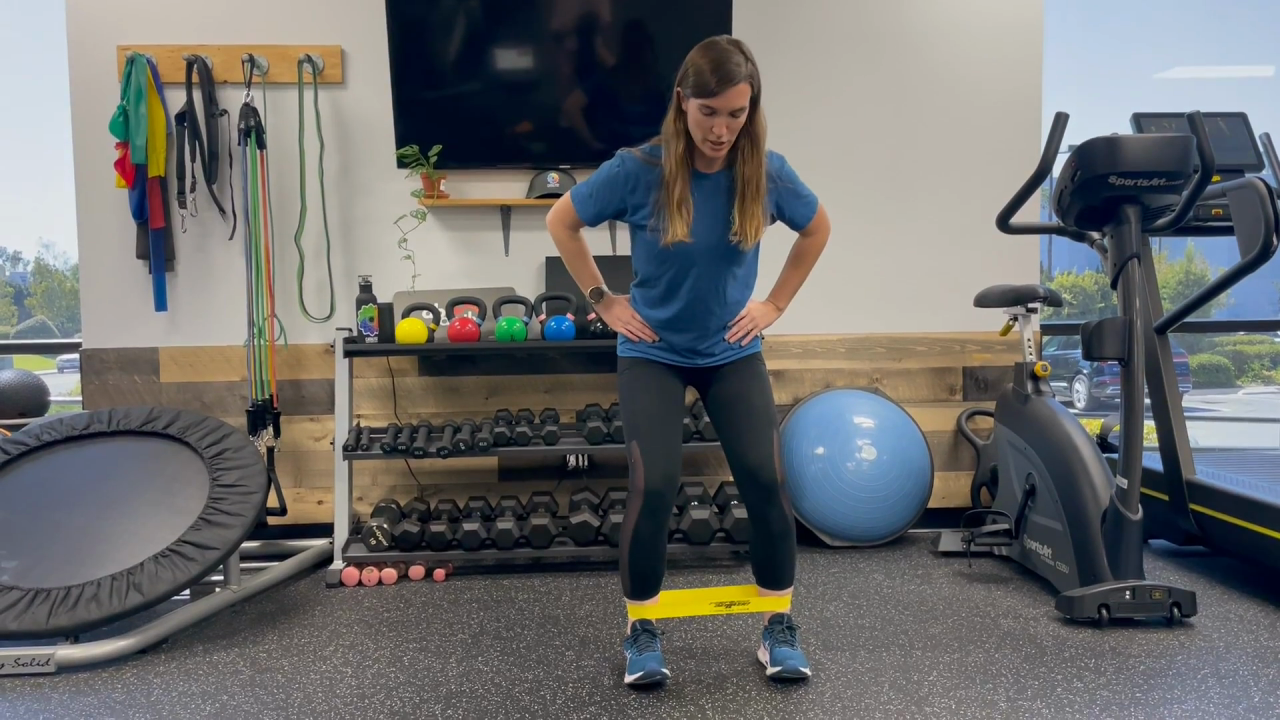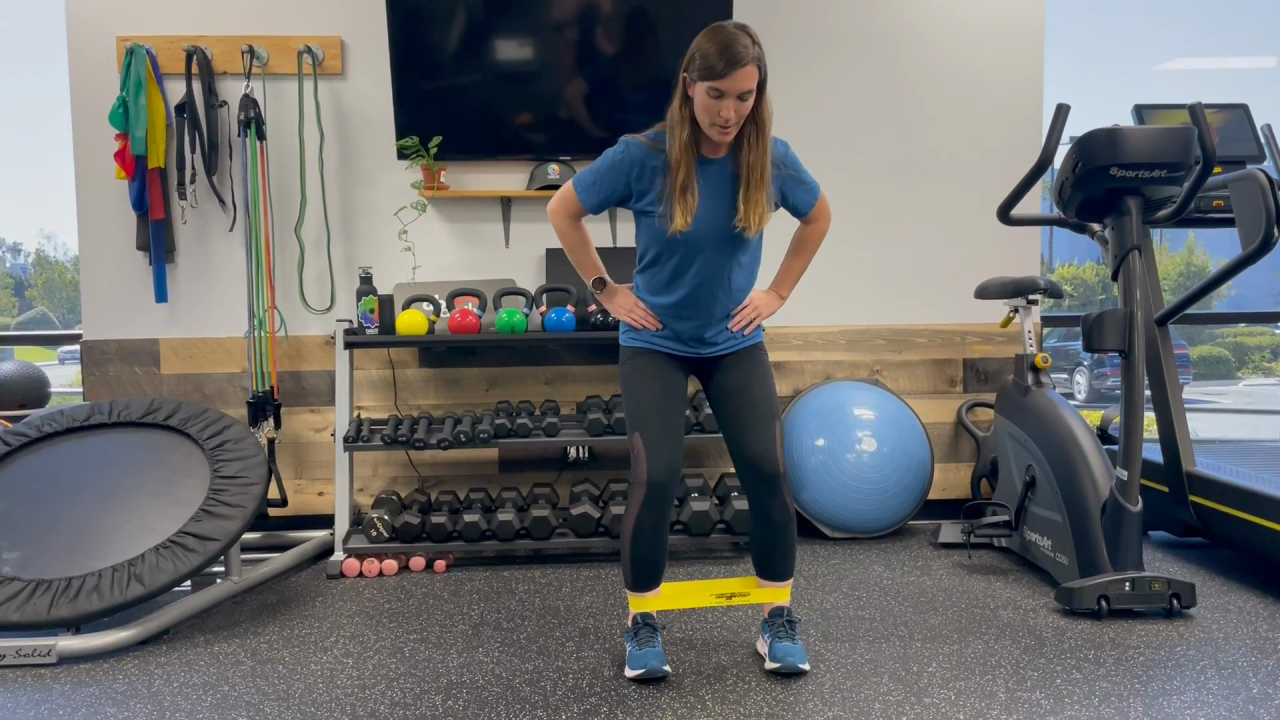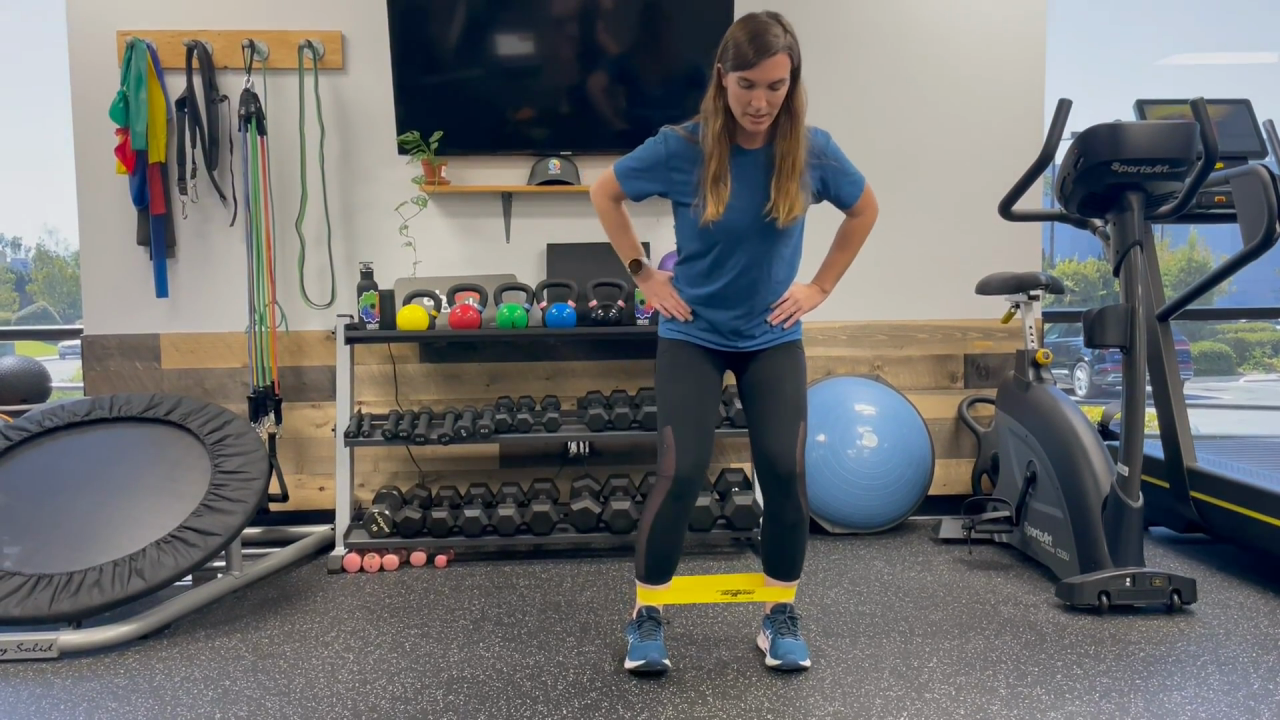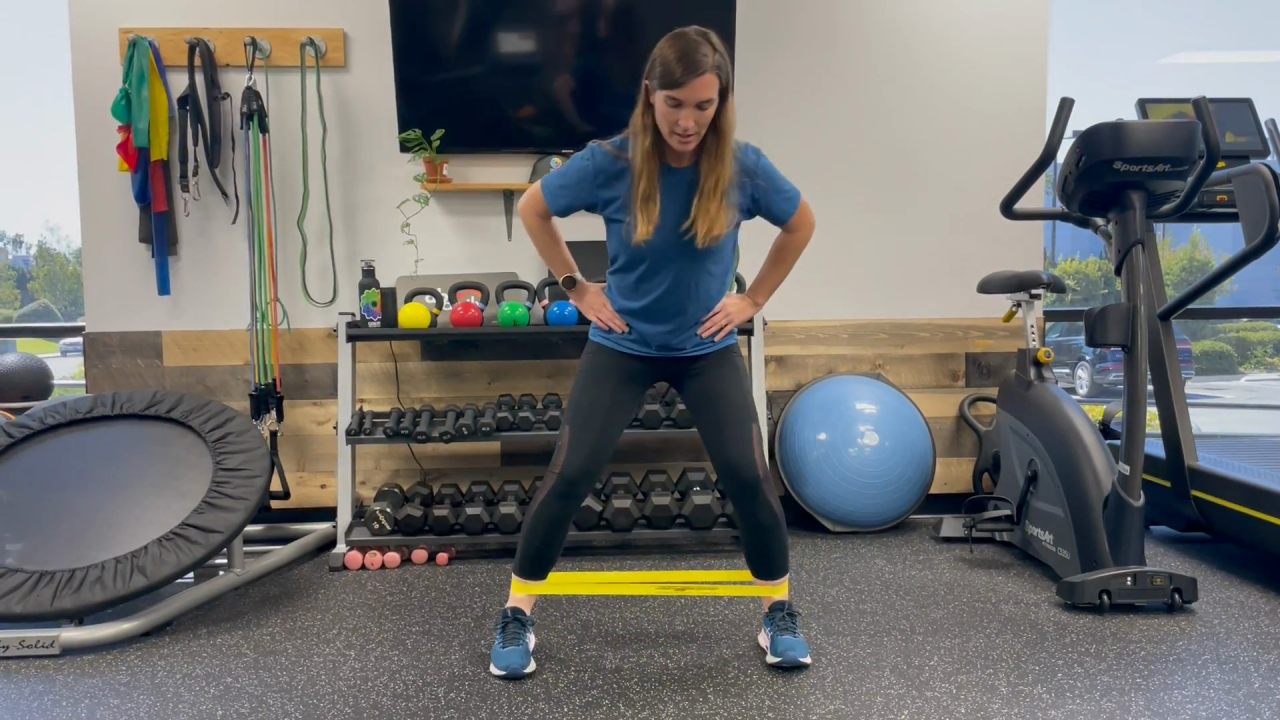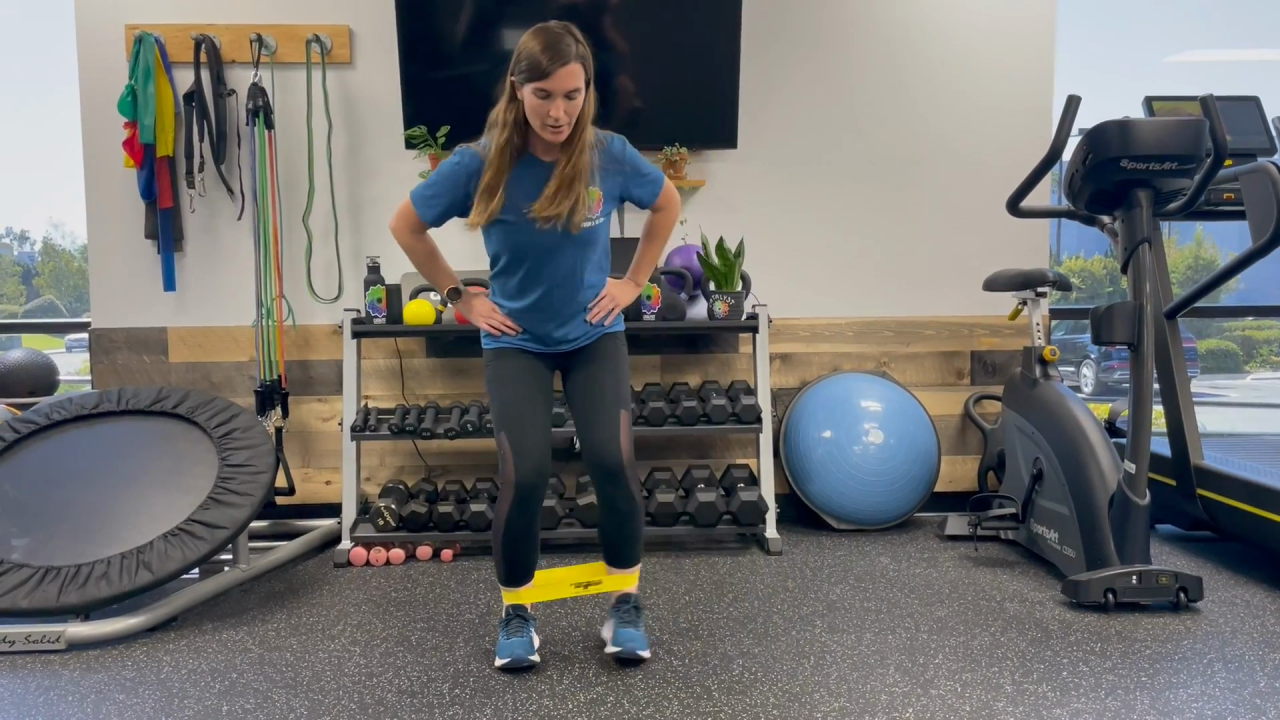
dt=1s
person 1, frame 1
left shoulder: (767, 173)
right shoulder: (637, 170)
left elbow: (816, 228)
right elbow: (561, 221)
left wrist: (775, 303)
right wrist: (602, 300)
left hip: (733, 352)
right hip: (651, 352)
left knee: (765, 481)
right knee: (654, 485)
left ankle: (779, 626)
right ankle: (641, 630)
person 1, frame 2
left shoulder: (772, 159)
right shoulder: (642, 156)
left elbow: (818, 217)
right elbow: (562, 210)
left wrist: (778, 292)
right wrist: (605, 289)
left hip: (735, 341)
right hip: (655, 342)
left knee: (767, 472)
right knee: (656, 477)
left ankle: (779, 619)
right ankle: (642, 622)
person 1, frame 3
left shoulder: (812, 151)
right shoulder: (681, 148)
left elbow: (864, 210)
right elbow: (603, 192)
left wrist: (819, 287)
right wrist: (643, 274)
left hip: (771, 338)
right hip: (690, 333)
left knee: (783, 472)
right knee: (682, 473)
left ankle: (780, 615)
right ankle: (648, 615)
person 1, frame 4
left shoulder: (742, 166)
right shoulder: (609, 163)
left elbow: (801, 224)
right elbow: (531, 210)
left wrist: (753, 299)
right wrist: (576, 287)
left hip: (707, 345)
right hip: (621, 343)
left knee: (747, 474)
right knee: (571, 475)
left ankle: (779, 612)
right ankle: (517, 613)
person 1, frame 5
left shoulder: (610, 155)
right shoulder: (479, 164)
left elbow: (668, 205)
right elbow: (405, 225)
left wrist: (633, 282)
right wrist: (460, 297)
left hip: (594, 334)
right hip: (515, 341)
left knee: (612, 462)
right knee: (526, 475)
left ankle: (626, 599)
right ankle: (515, 611)
